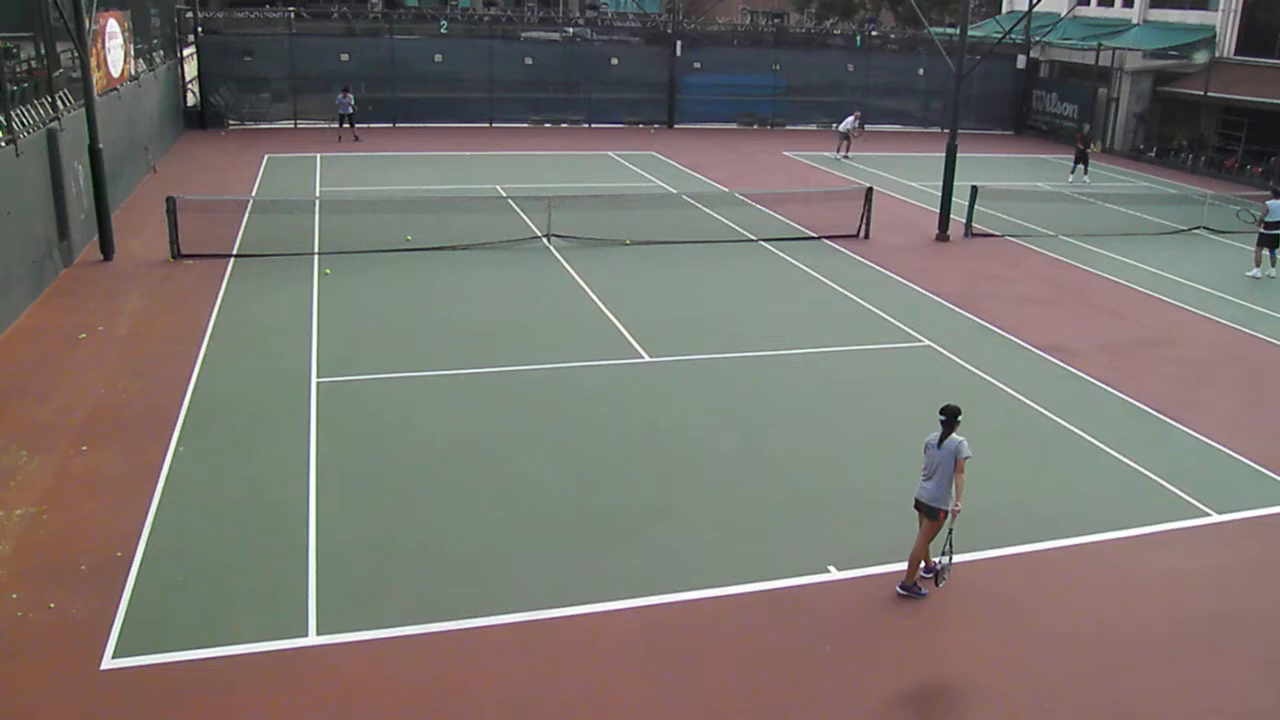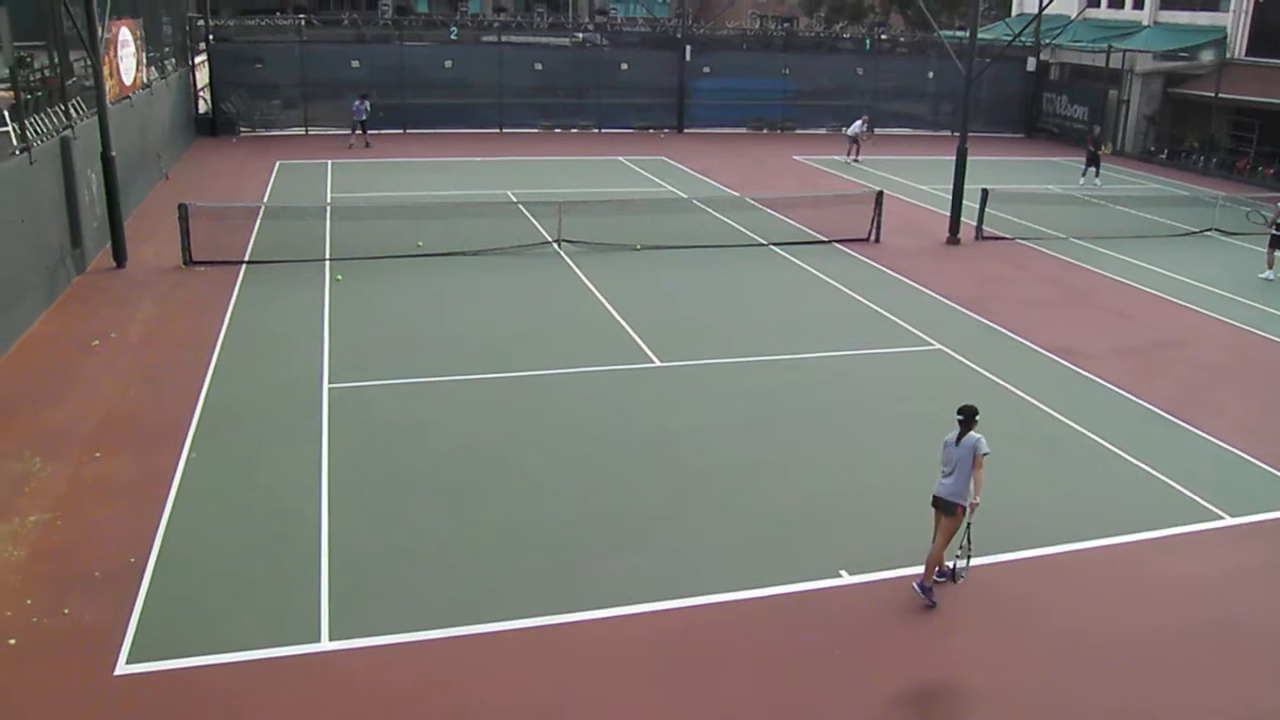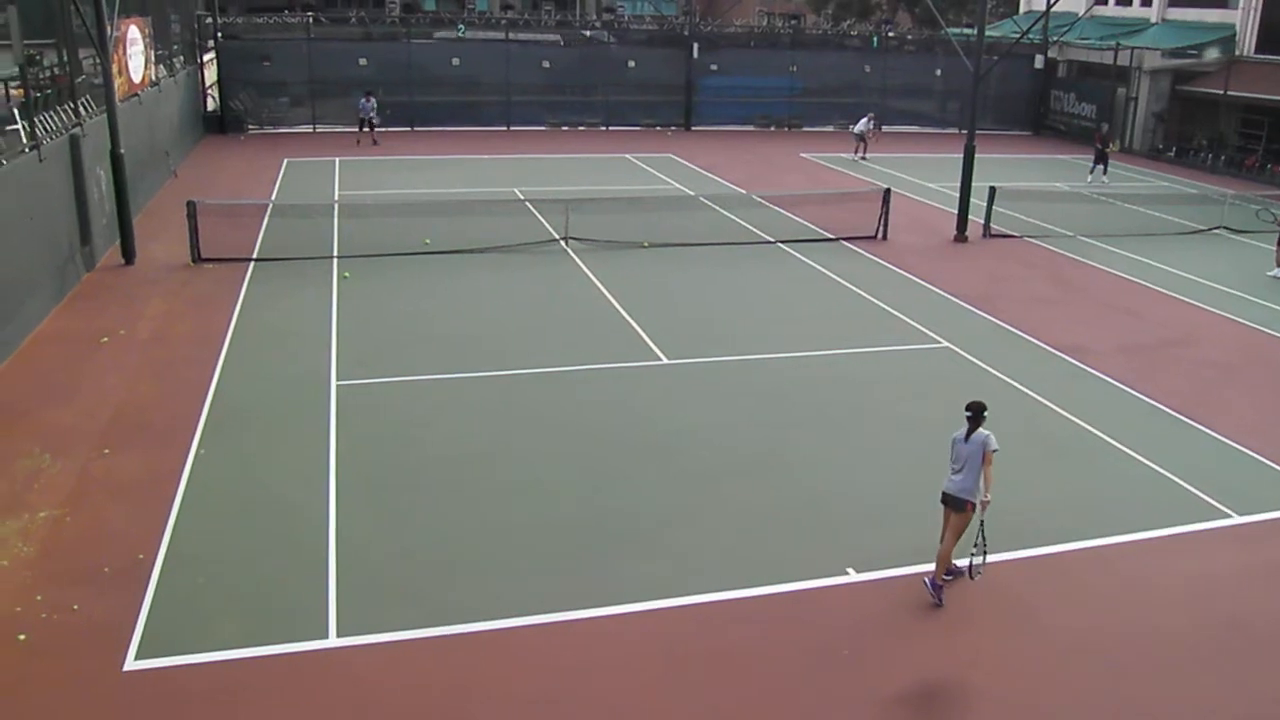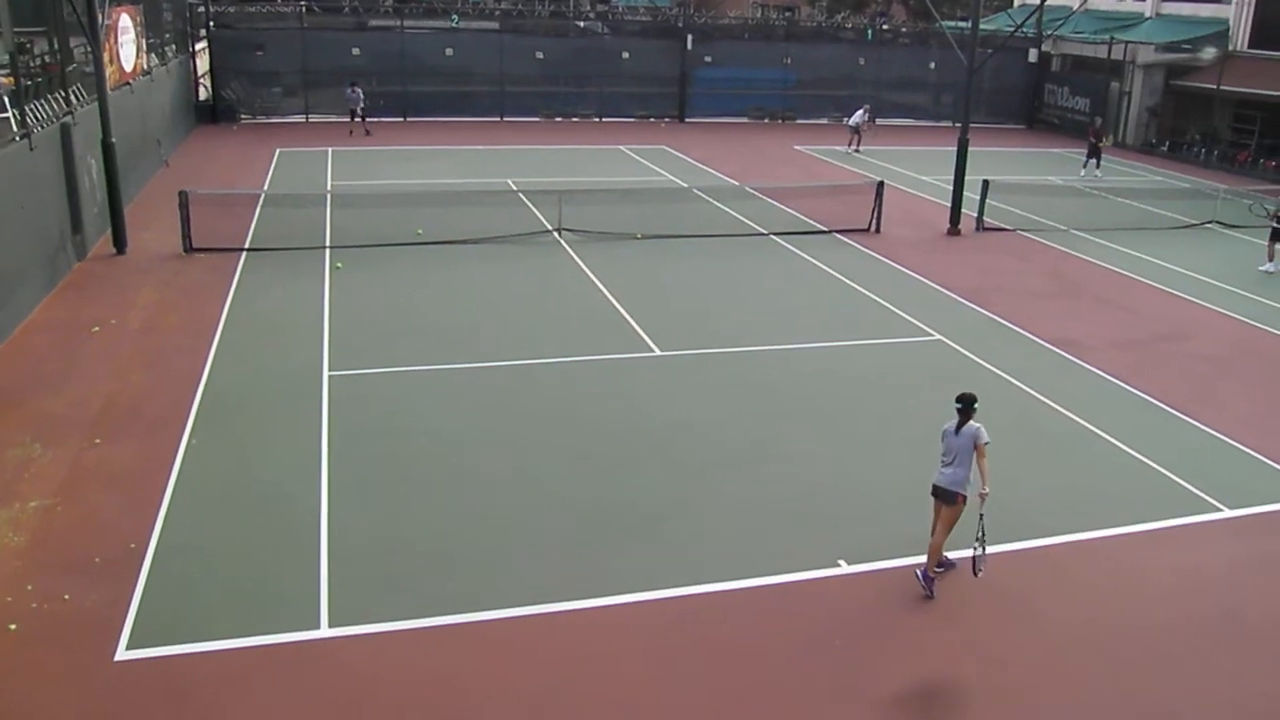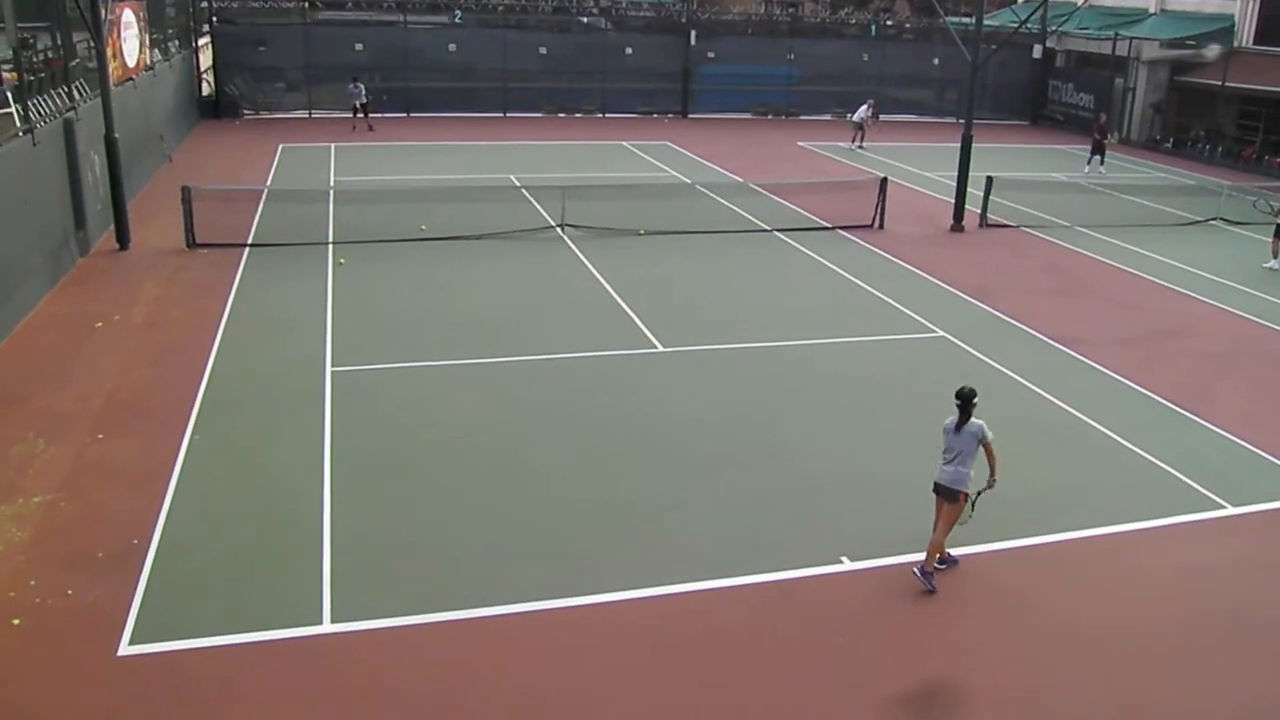
dt=0.4s
person 1, frame 1
left shoulder: (930, 439)
right shoulder: (959, 443)
right elbow: (959, 473)
right wrist: (958, 502)
left hip: (921, 495)
right hip: (939, 501)
left knee: (924, 536)
right knee: (923, 540)
left ankle: (929, 566)
right ankle: (907, 583)
person 1, frame 2
left shoulder: (949, 438)
right shoulder: (977, 440)
right elbow: (978, 469)
right wrist: (976, 496)
left hip: (940, 492)
right hip: (957, 498)
left knee: (939, 537)
right knee: (941, 541)
left ankle: (941, 570)
right ankle: (925, 582)
person 1, frame 3
left shoulder: (957, 436)
right shoulder: (986, 437)
right elbow: (987, 465)
right wrist: (987, 492)
left hip: (949, 489)
right hip: (966, 495)
left knee: (947, 534)
right knee: (951, 537)
left ankle: (948, 568)
right ankle: (936, 580)
person 1, frame 4
left shoulder: (947, 428)
right shoulder: (976, 430)
right elbow: (981, 458)
right wrist: (984, 485)
left hip: (940, 481)
right hip: (956, 487)
left knee: (938, 526)
right knee: (942, 530)
left ankle: (939, 560)
right ankle: (928, 572)
person 1, frame 5
left shoulder: (948, 424)
right shoulder: (978, 427)
right elbow: (991, 456)
right wrist: (992, 476)
left hip: (941, 479)
right hip: (958, 484)
left knee: (939, 523)
right knee: (943, 527)
left ankle: (942, 556)
right ankle: (926, 567)
